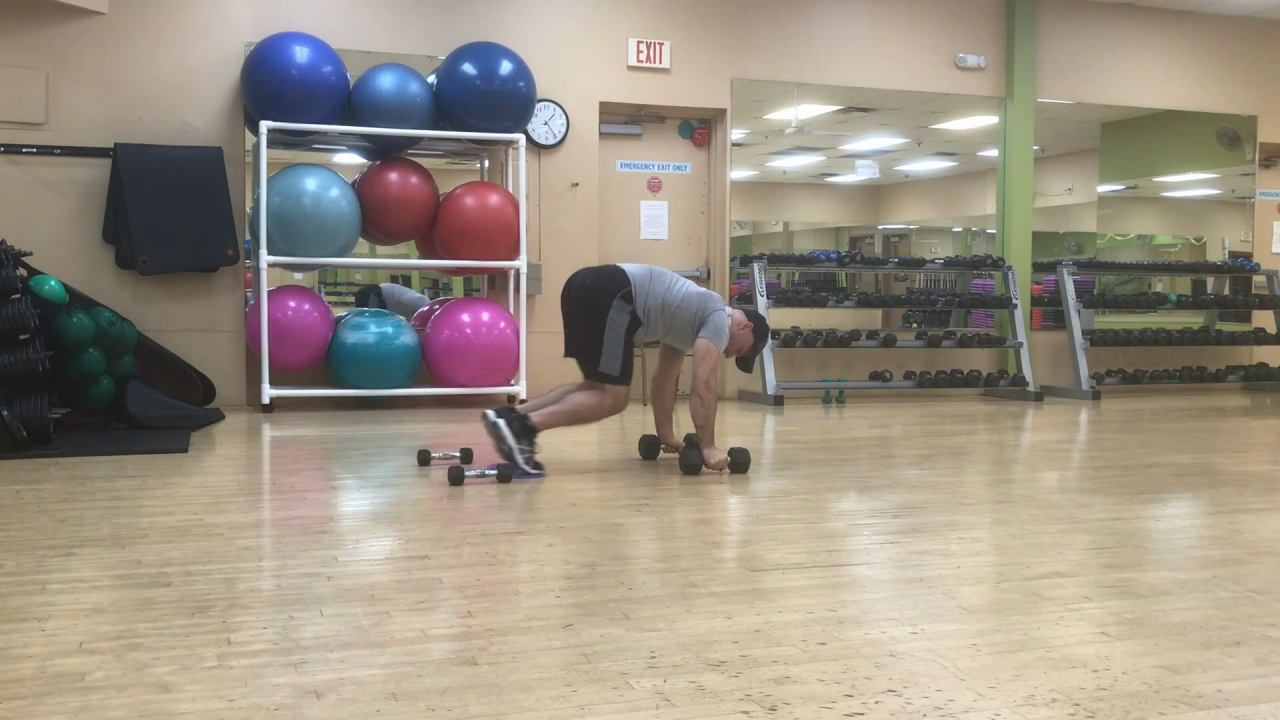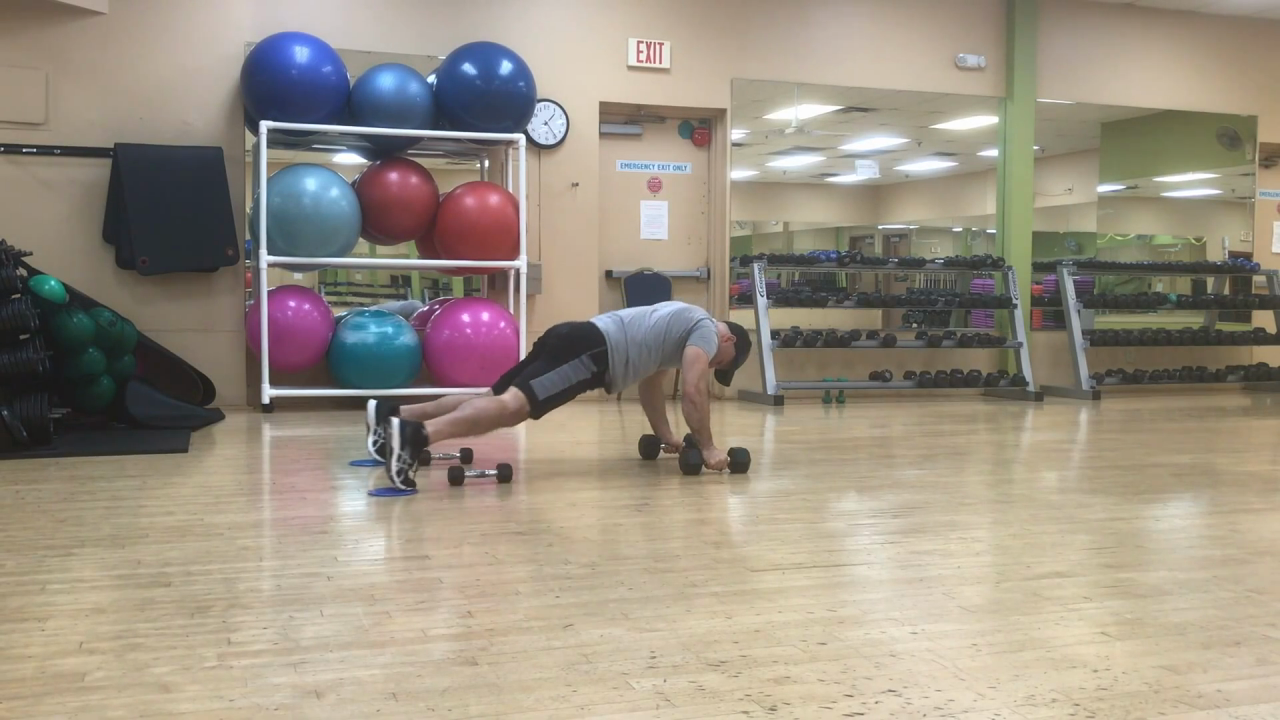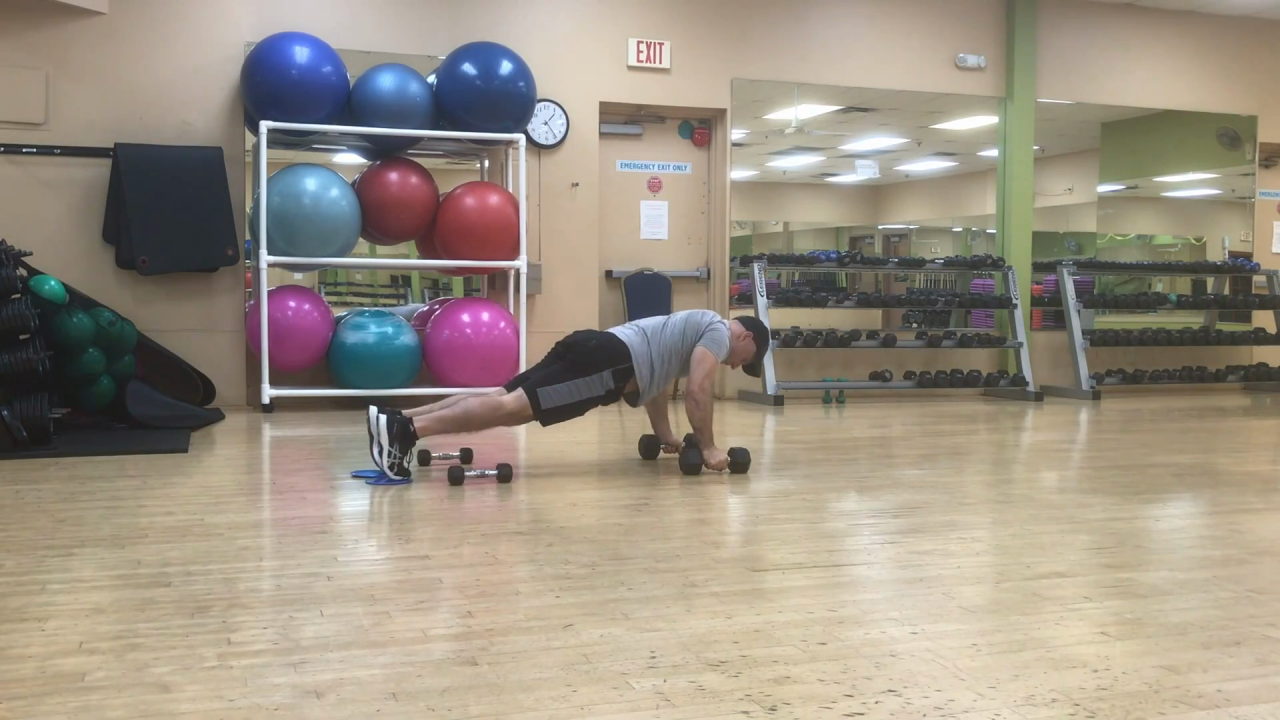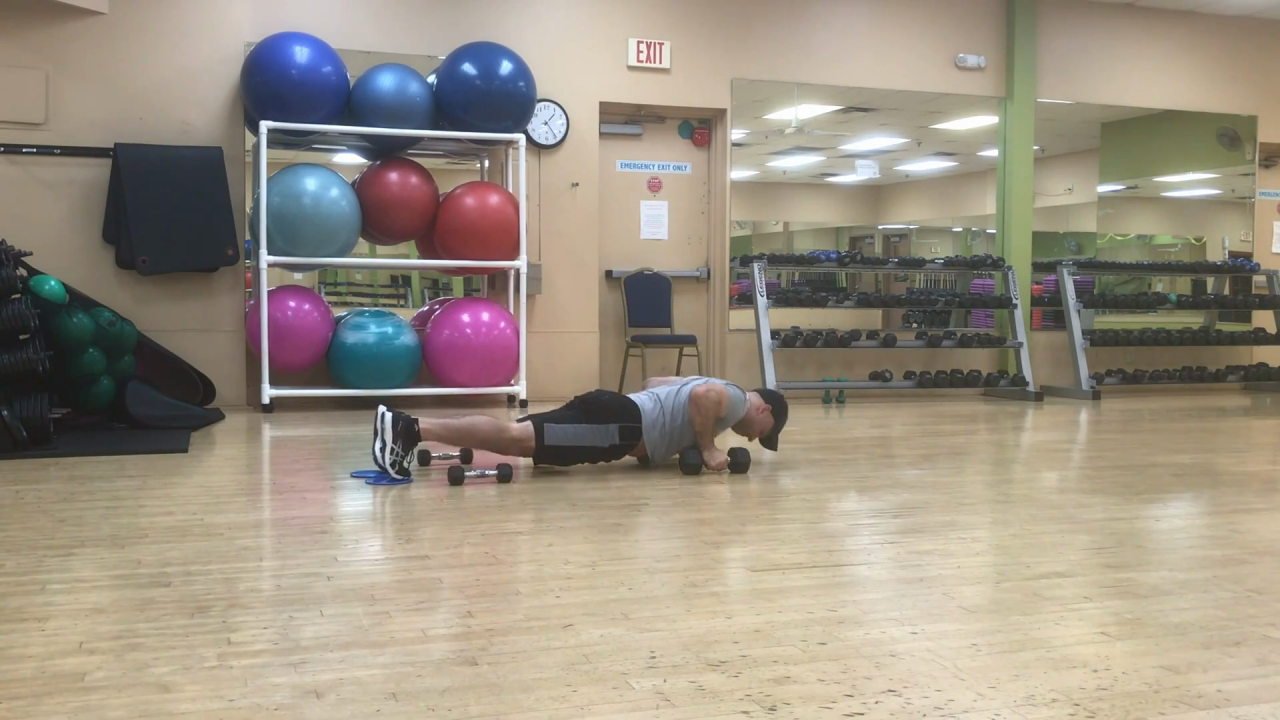
dt=0.7s
person 1, frame 1
left shoulder: (692, 320)
right shoulder: (718, 321)
left elbow: (665, 377)
right elbow: (703, 386)
left wrist: (666, 437)
right wrist: (708, 448)
left hip: (586, 287)
right hip: (607, 294)
left knee: (599, 388)
right knee: (612, 397)
left ankle: (512, 416)
right ankle: (525, 425)
person 1, frame 2
left shoulder: (681, 329)
right shoulder: (706, 330)
left elbow: (650, 384)
right elbow: (693, 392)
left wrist: (666, 437)
right wrist: (707, 448)
left hip: (579, 340)
right hip: (591, 350)
left knee: (499, 399)
right knee: (512, 405)
left ankle: (392, 415)
right ankle: (416, 435)
person 1, frame 3
left shoulder: (699, 327)
right shoulder: (719, 333)
left elbow: (656, 372)
right elbow: (697, 390)
left wrist: (665, 436)
right wrist: (708, 447)
left hip: (595, 350)
right hip: (609, 363)
left knee: (503, 399)
right knee: (512, 408)
left ankle: (397, 418)
right ankle: (406, 428)
person 1, frame 4
left shoulder: (719, 392)
right shoulder: (737, 399)
left elbow: (654, 381)
right elbow: (702, 397)
left wrist: (670, 437)
right wrist: (707, 449)
left hip: (619, 413)
right hip: (622, 426)
left knee: (516, 433)
right knee: (518, 437)
left ankle: (406, 425)
right ankle: (412, 429)
